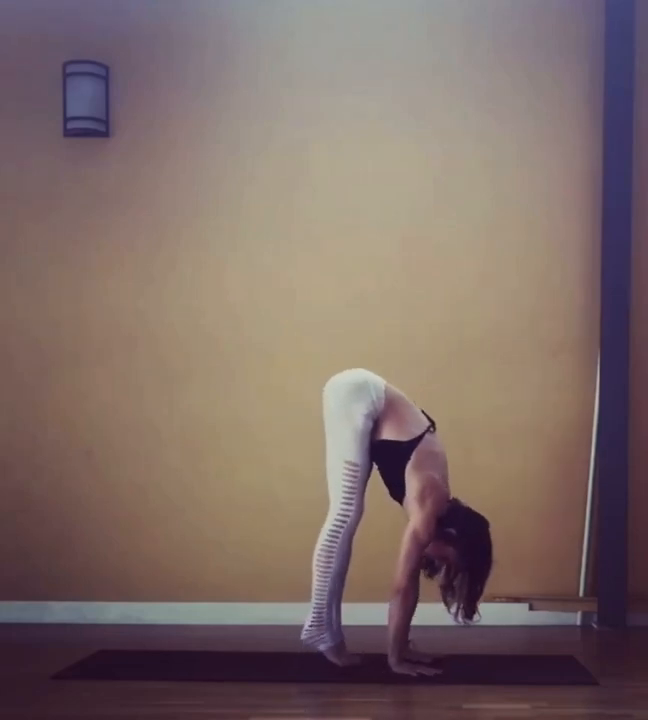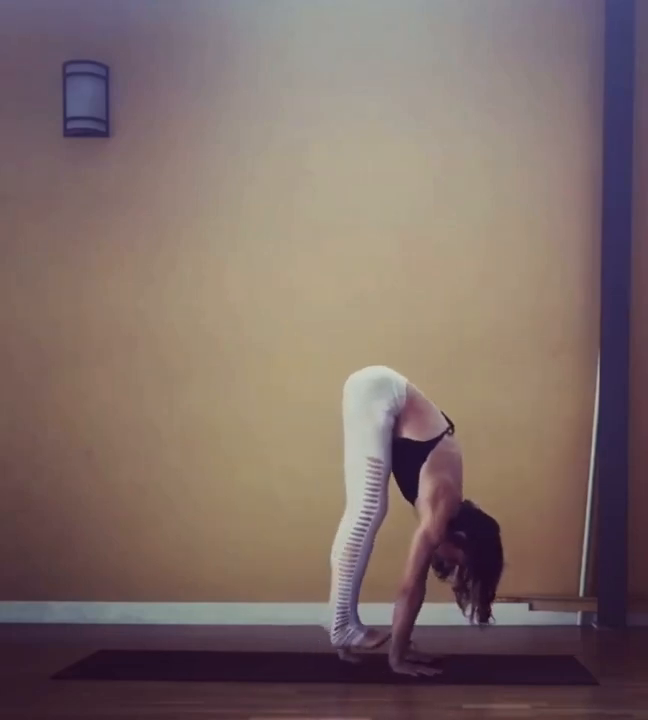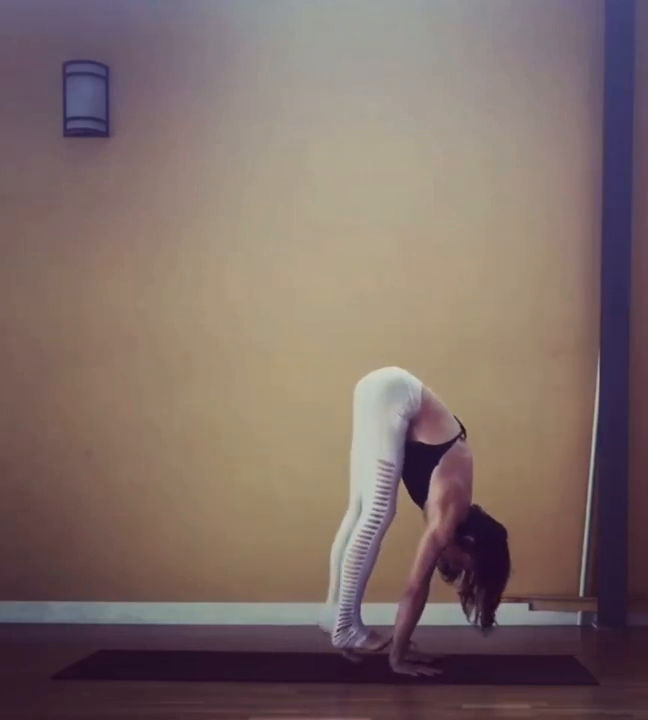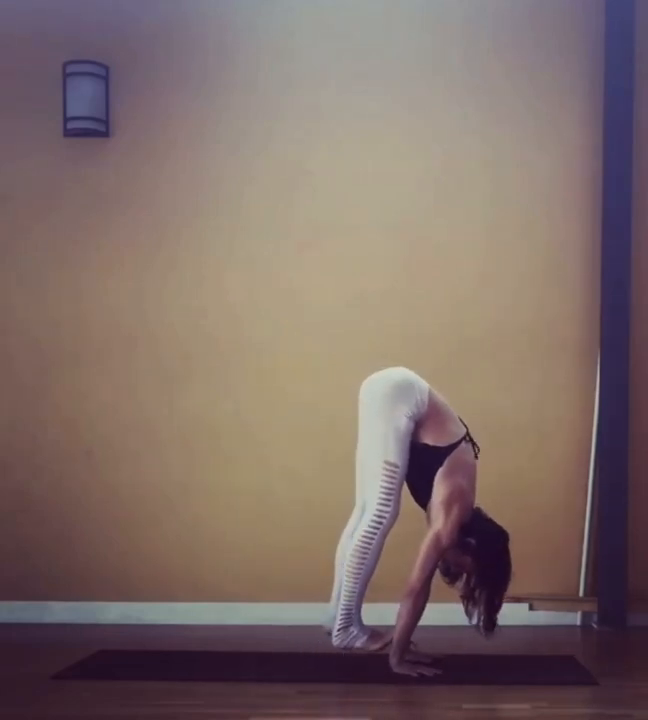
dt=0.4s
person 1, frame 1
left shoulder: (436, 509)
right shoulder: (427, 515)
left elbow: (409, 579)
right elbow: (403, 587)
left wrist: (401, 647)
right wrist: (396, 658)
left hip: (363, 396)
right hip: (357, 394)
left knee: (346, 517)
right knee: (345, 515)
left ankle: (330, 628)
right ankle: (318, 626)
person 1, frame 2
left shoulder: (446, 509)
right shoulder: (439, 516)
left elbow: (414, 582)
right elbow: (410, 587)
left wrist: (402, 646)
right wrist: (397, 657)
left hip: (379, 392)
left knee: (360, 512)
right knee: (369, 514)
left ankle: (340, 617)
right ankle: (343, 624)
person 1, frame 3
left shoulder: (451, 513)
right shoulder: (447, 521)
left elbow: (418, 585)
right elbow: (415, 588)
right wrist: (397, 657)
left hip: (388, 393)
left knee: (362, 511)
right knee: (377, 516)
left ankle: (335, 613)
right ankle: (345, 626)
person 1, frame 4
left shoulder: (452, 515)
right shoulder: (449, 524)
left elbow: (419, 585)
right elbow: (416, 589)
right wrist: (397, 657)
left knee: (367, 513)
right knee: (380, 516)
left ankle: (340, 615)
right ankle: (346, 626)
